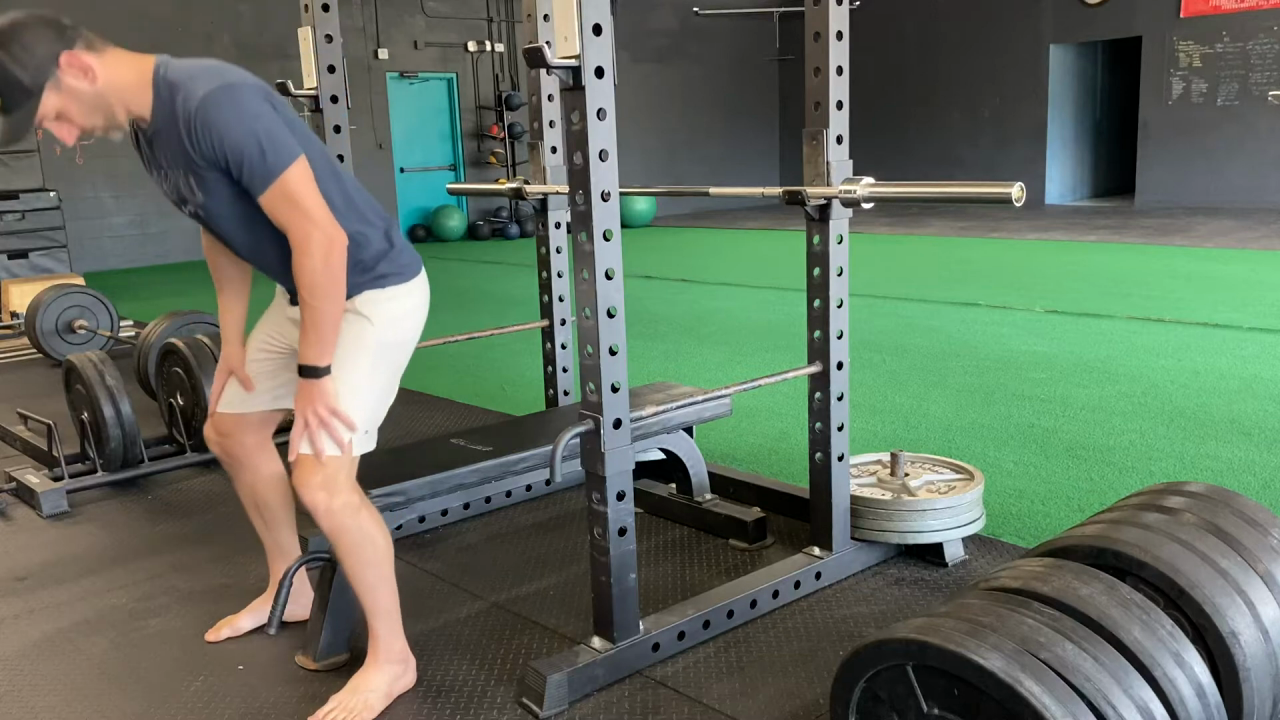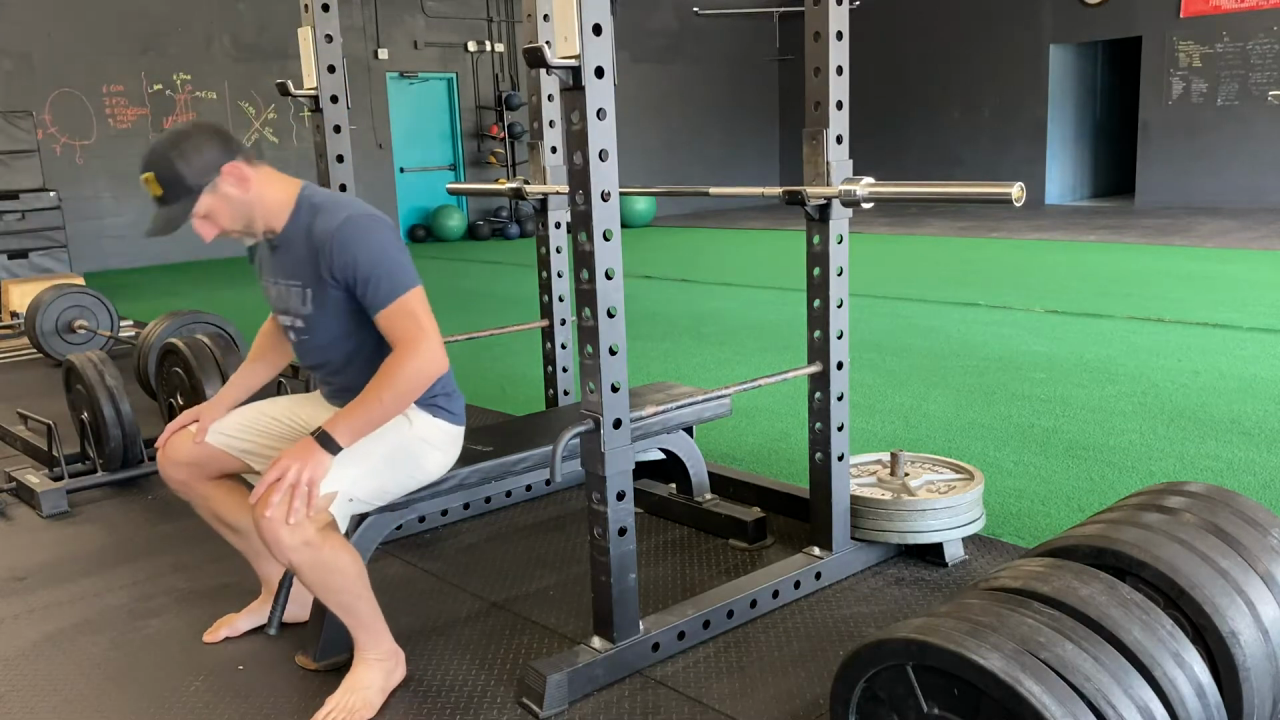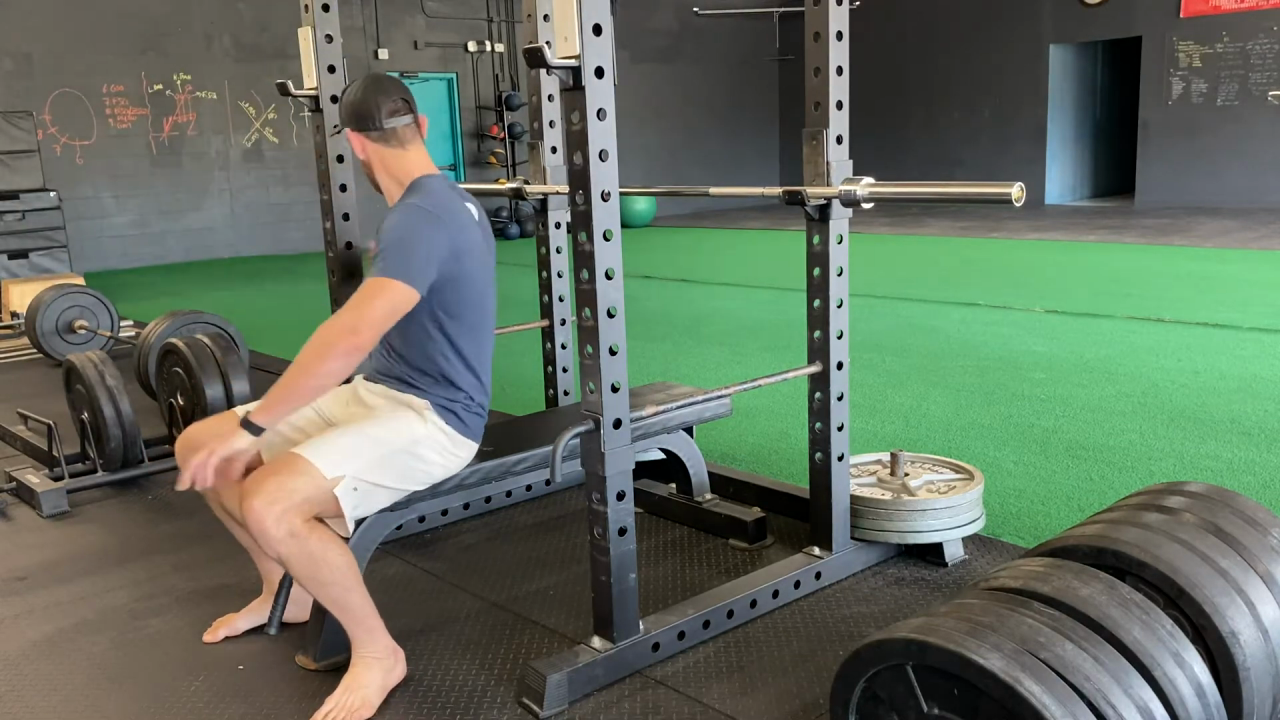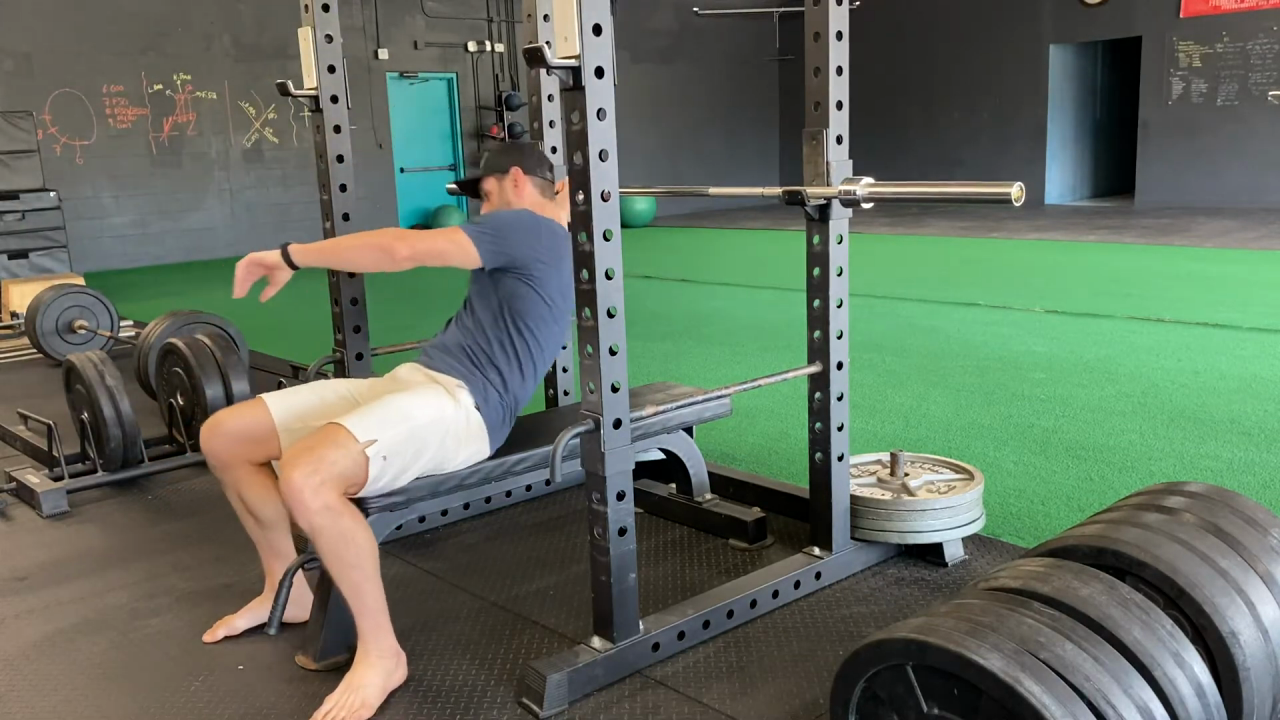
dt=1s
person 1, frame 1
left shoulder: (213, 102)
right shoulder: (144, 123)
left elbow: (318, 233)
left wrist: (313, 371)
right wrist: (233, 339)
left hip: (373, 288)
right hip: (304, 291)
left knee: (320, 477)
right knee: (230, 432)
left ankle: (391, 657)
right ankle: (288, 588)
person 1, frame 2
left shoulder: (347, 230)
right shoulder: (265, 235)
left elbow: (425, 356)
left wrist: (325, 443)
right wrist: (223, 401)
left hip: (415, 417)
right hip: (336, 402)
left knee: (280, 512)
right knee: (179, 455)
left ankle: (378, 654)
right ankle: (282, 588)
person 1, frame 3
left shoulder: (420, 217)
right shoulder: (450, 202)
left elbow: (352, 336)
left wrist: (252, 426)
left hip: (430, 418)
right hip: (376, 394)
left knee: (268, 505)
right knee: (195, 449)
left ankle: (376, 652)
right ankle: (285, 588)
person 1, frame 4
left shoulder: (525, 228)
right shoulder: (554, 243)
left elbow: (402, 249)
left wrist: (290, 256)
right wrist: (562, 206)
left hip: (457, 407)
right hip: (410, 383)
left knee: (305, 478)
right knee: (223, 436)
left ankle: (381, 653)
right ankle: (285, 589)
